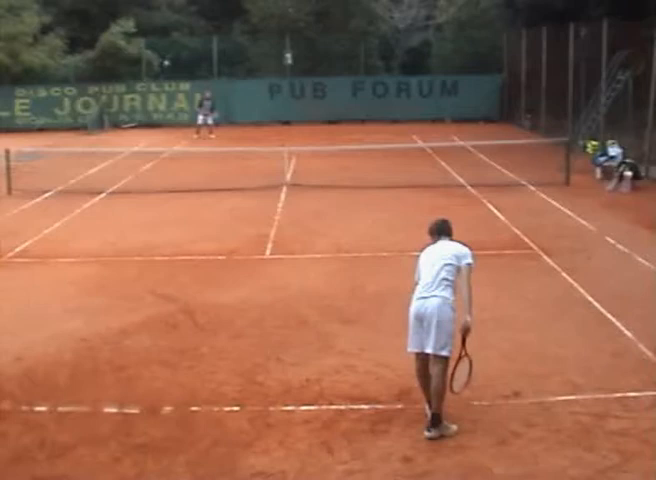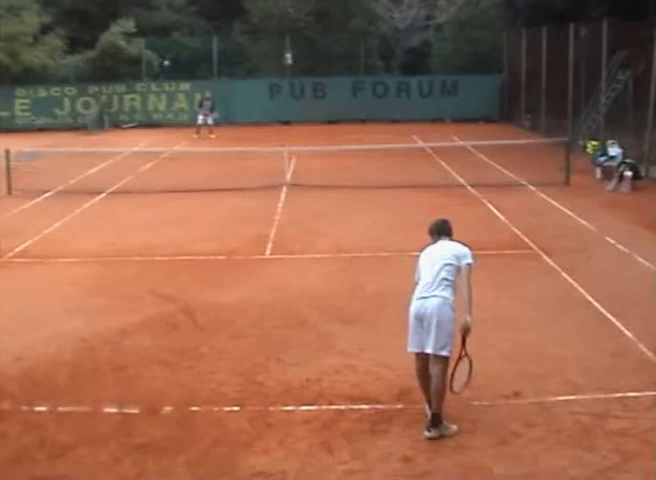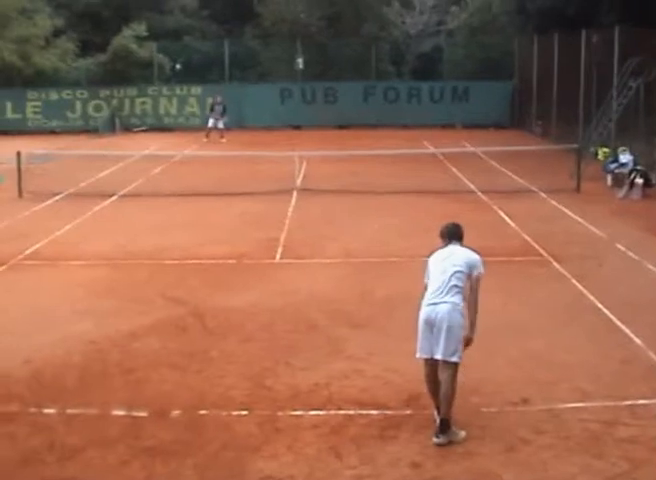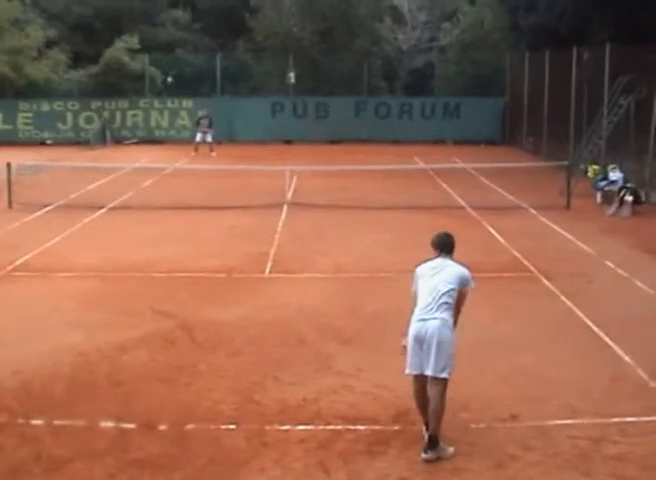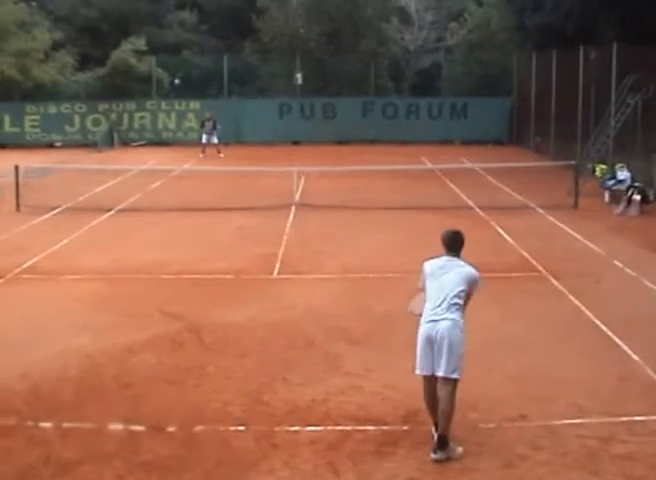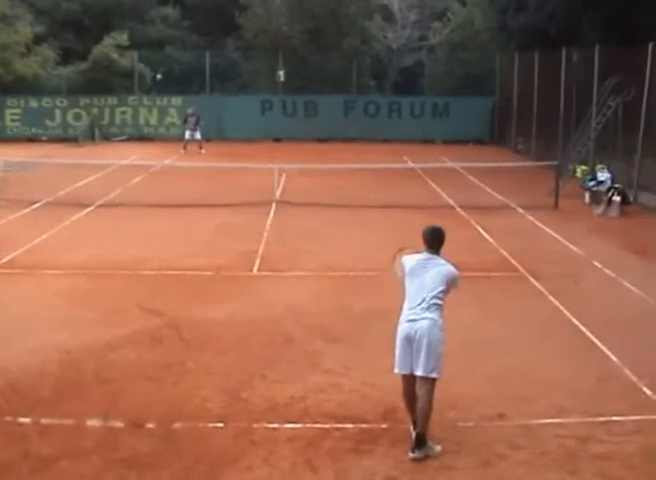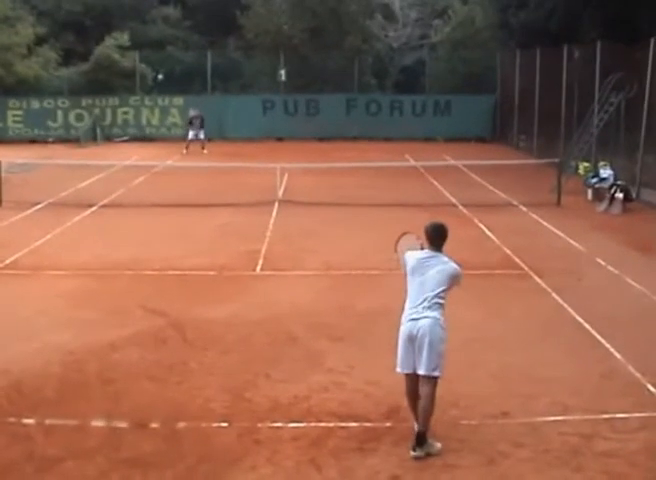
dt=0.3s
person 1, frame 1
left shoulder: (426, 252)
right shoulder: (462, 250)
right elbow: (465, 283)
right wrist: (468, 315)
left hip: (418, 303)
right hip: (440, 304)
left knee: (421, 359)
right knee: (439, 363)
left ankle: (431, 406)
right ankle: (435, 424)
person 1, frame 2
left shoulder: (426, 252)
right shoulder: (462, 251)
right elbow: (465, 283)
right wrist: (468, 316)
left hip: (418, 303)
right hip: (440, 304)
left knee: (421, 359)
right knee: (439, 363)
left ankle: (431, 406)
right ankle: (435, 424)
person 1, frame 3
left shoulder: (434, 257)
right shoulder: (472, 258)
right elbow: (472, 297)
right wrist: (471, 329)
left hip: (427, 309)
right hip: (450, 311)
left knee: (430, 365)
right knee: (448, 369)
left ankle: (439, 412)
right ankle: (443, 430)
person 1, frame 4
left shoulder: (421, 269)
right shoulder: (463, 273)
right wrist: (450, 331)
left hip: (417, 324)
right hip: (440, 326)
left knee: (419, 381)
right knee: (437, 385)
left ankle: (428, 428)
right ankle: (432, 445)
person 1, frame 5
left shoulder: (428, 266)
right shoulder: (471, 273)
left hip: (428, 325)
right hip: (450, 327)
left knee: (429, 381)
right knee: (447, 385)
left ankle: (437, 428)
right ankle: (441, 445)
person 1, frame 6
left shoulder: (407, 261)
right shoulder: (450, 272)
left hip: (407, 323)
right hip: (429, 326)
left knee: (408, 380)
right knee: (425, 384)
left ankle: (416, 426)
right ankle: (419, 444)
person 1, frame 7
left shoulder: (410, 257)
right shoulder: (453, 269)
left hip: (409, 322)
right hip: (431, 325)
left knee: (411, 379)
right knee: (427, 383)
left ankle: (420, 425)
right ankle: (421, 442)
